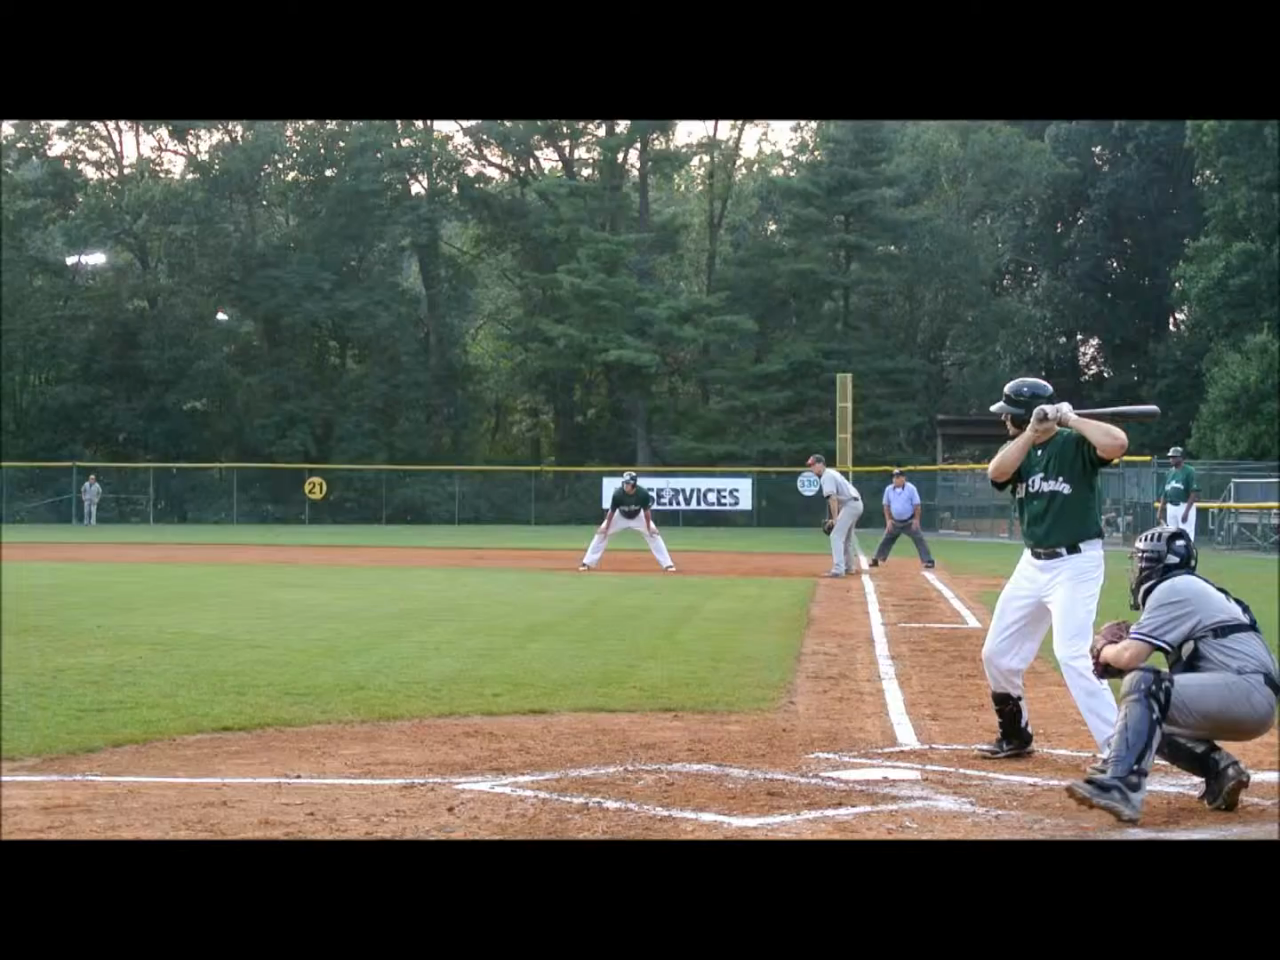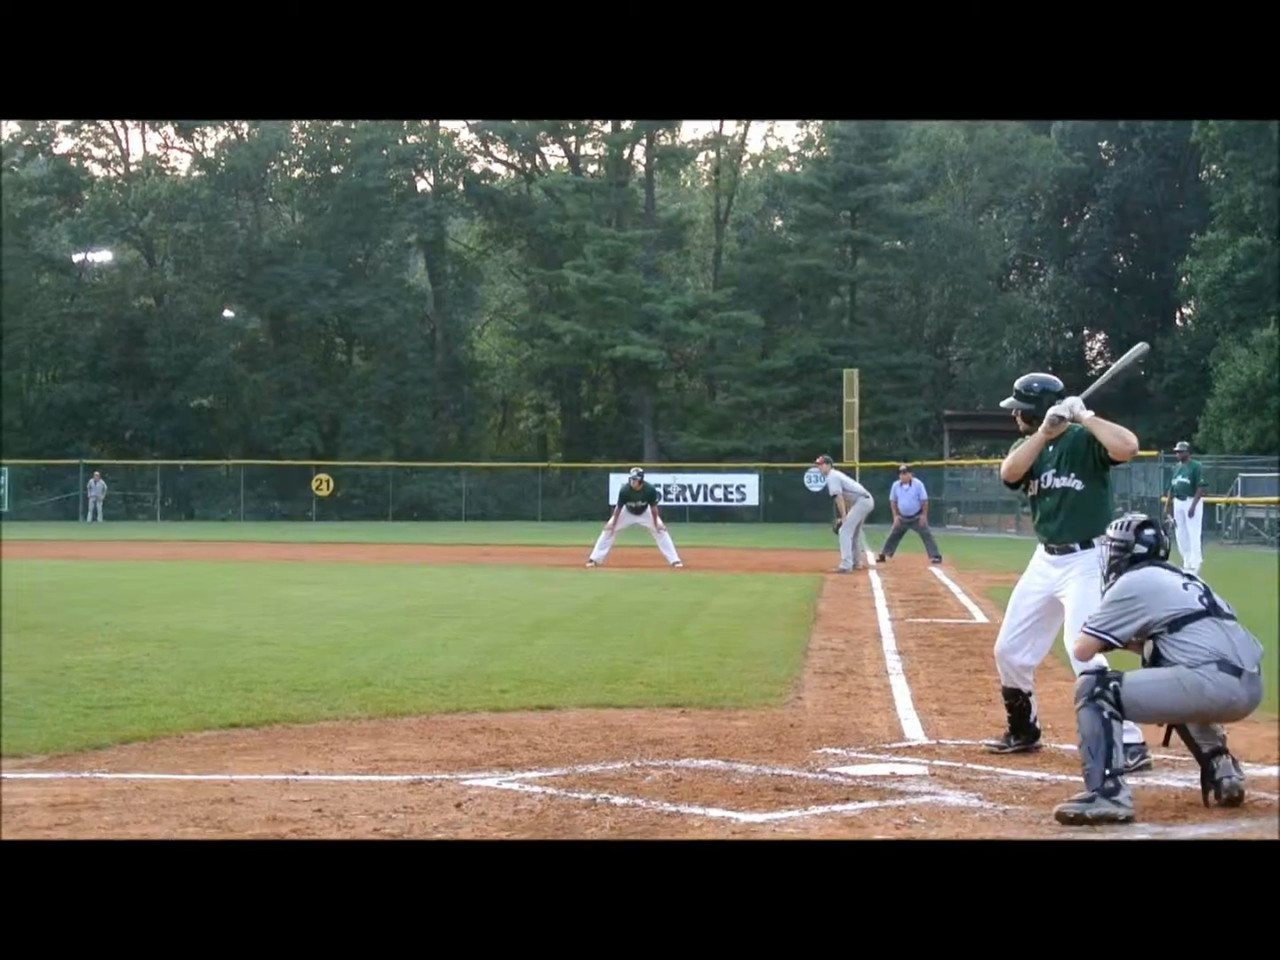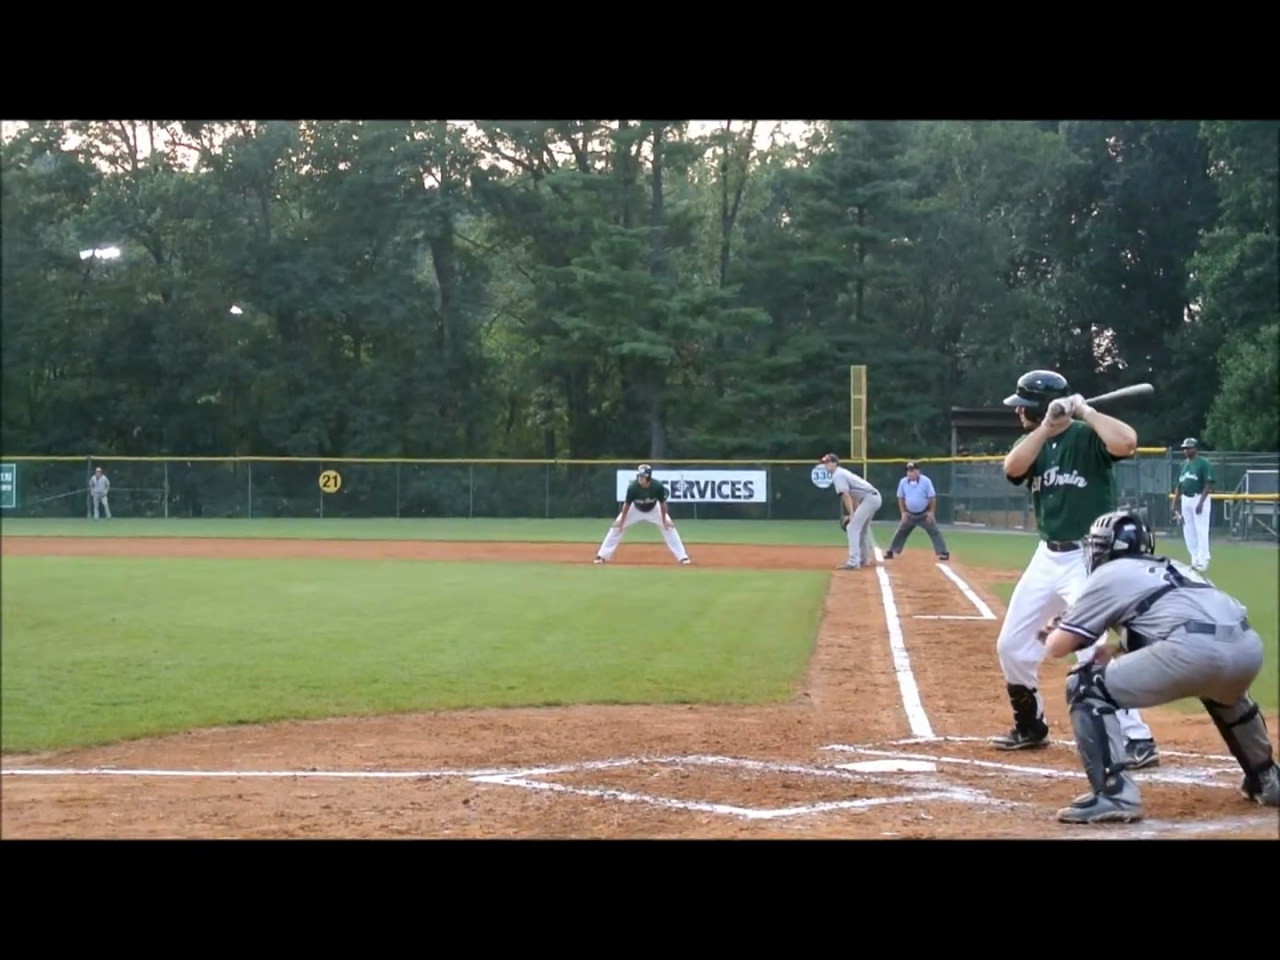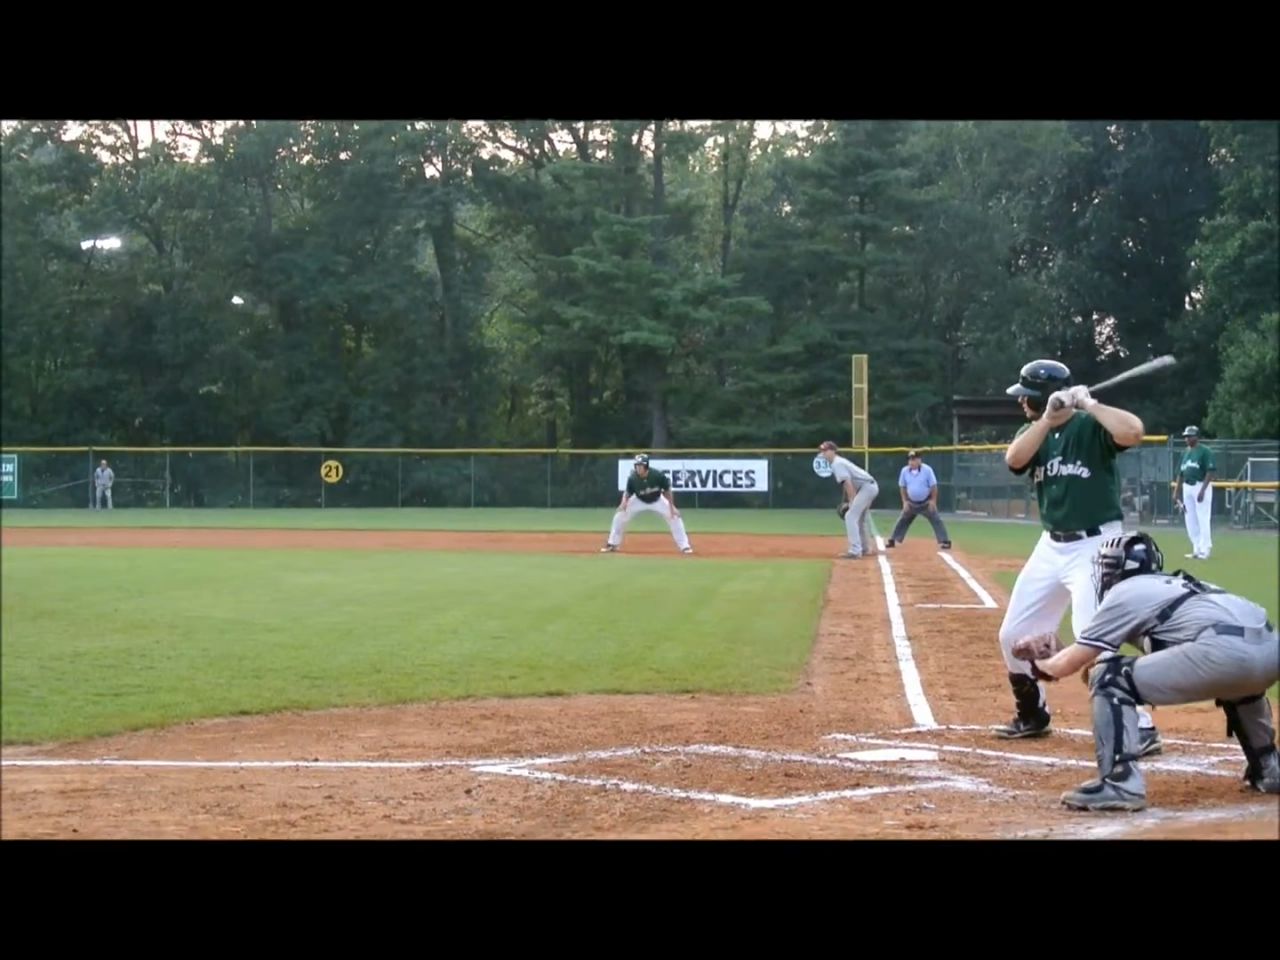
dt=0.5s
person 1, frame 1
left shoulder: (1076, 444)
right shoulder: (1018, 447)
left elbow: (1118, 443)
right elbow: (996, 473)
left wrist: (1070, 419)
right wrist: (1033, 432)
left hip: (1076, 564)
right hip: (1032, 564)
left knee: (1072, 655)
right knee: (998, 653)
right ankle: (1015, 734)
person 1, frame 2
left shoulder: (1086, 439)
right shoulder: (1028, 444)
left elbow: (1127, 446)
right elbow: (1009, 473)
left wrist: (1083, 415)
right wrist: (1045, 431)
left hip: (1088, 560)
right hip: (1045, 560)
right knee: (1010, 649)
left ankle: (1130, 745)
right ankle: (1024, 730)
person 1, frame 3
left shoulder: (1088, 436)
right shoulder: (1031, 441)
left elbow: (1126, 441)
right elbow: (1012, 467)
left wrist: (1084, 411)
right wrist: (1048, 425)
left hip: (1090, 557)
right hip: (1047, 556)
left knee: (1088, 649)
right knee: (1013, 645)
left ankle: (1137, 740)
right ankle: (1031, 726)
person 1, frame 4
left shoulder: (1091, 425)
right shoulder: (1033, 430)
left elbow: (1133, 431)
right elbow: (1014, 459)
left wrist: (1087, 403)
right wrist: (1049, 417)
left hip: (1095, 547)
right hip: (1051, 547)
right knee: (1014, 635)
left ankle: (1141, 728)
right ankle: (1033, 715)
person 2, frame 1
left shoulder: (1175, 588)
right shoulder: (1193, 591)
left elbow: (1130, 656)
right elbow: (1187, 680)
left wrist: (1105, 650)
right wrist: (1120, 663)
left hip: (1248, 693)
right hip: (1250, 701)
left knee: (1142, 688)
right knee: (1151, 722)
left ankle: (1121, 787)
right ankle: (1221, 770)
person 2, frame 2
left shoulder: (1132, 583)
right shoulder: (1177, 578)
left elbow: (1083, 650)
left wrist: (1094, 632)
right wrist: (1127, 638)
left hip: (1217, 684)
right hip: (1246, 686)
left knee: (1094, 688)
right knee: (1167, 686)
left ankle: (1107, 795)
right ankle: (1221, 772)
person 2, frame 3
left shoulder: (1107, 576)
right shoulder: (1166, 567)
left elbow: (1057, 646)
left wrist: (1054, 633)
right wrist: (1116, 650)
left hip: (1198, 651)
right hip: (1247, 646)
left knee: (1084, 686)
right knee: (1222, 691)
left ankle: (1115, 795)
person 2, frame 4
left shoulder: (1124, 593)
right shoulder: (1177, 584)
left elbow: (1066, 666)
left wrist: (1040, 662)
left hip: (1225, 651)
left knee: (1110, 680)
left ankle: (1120, 785)
